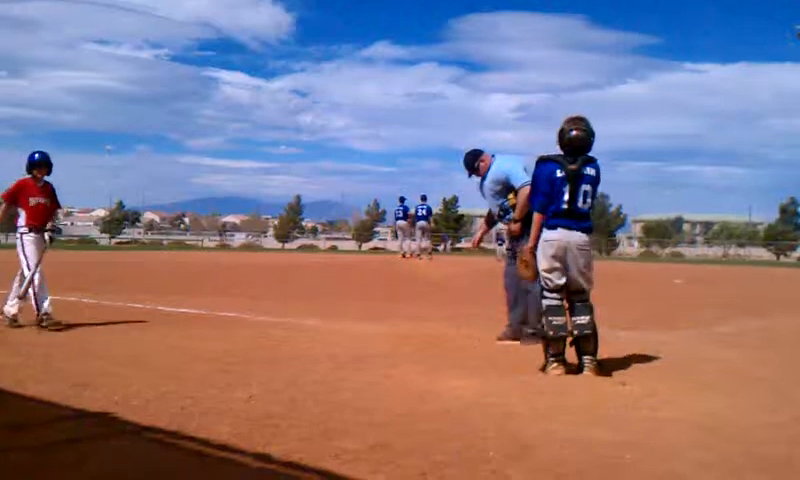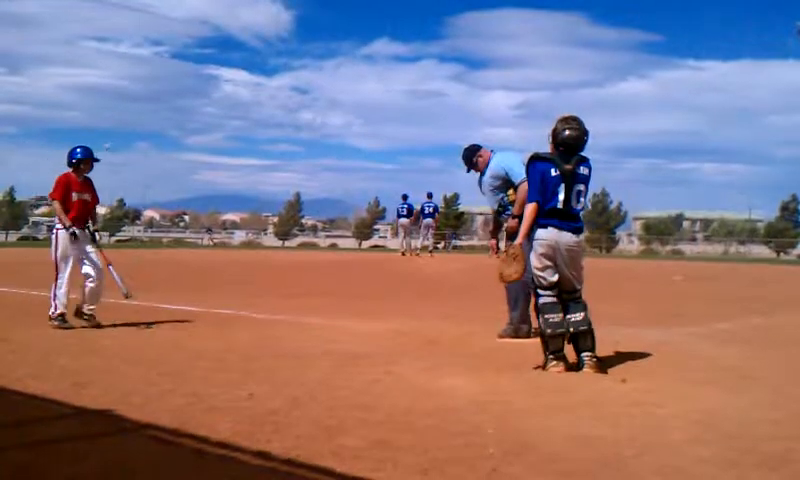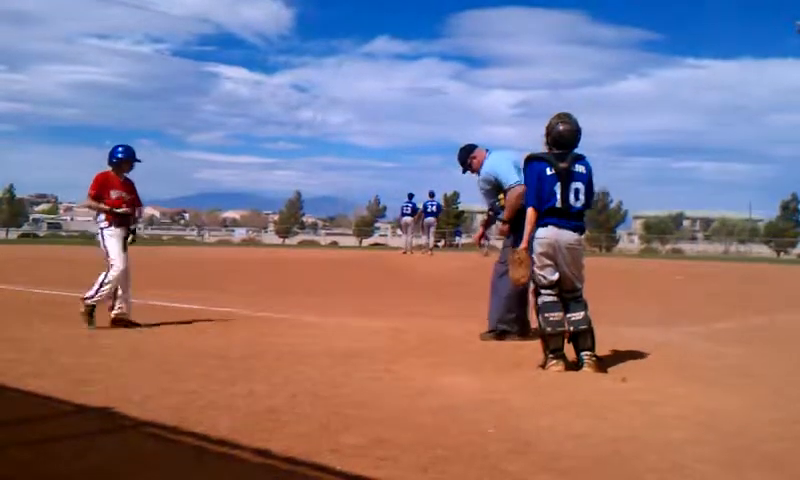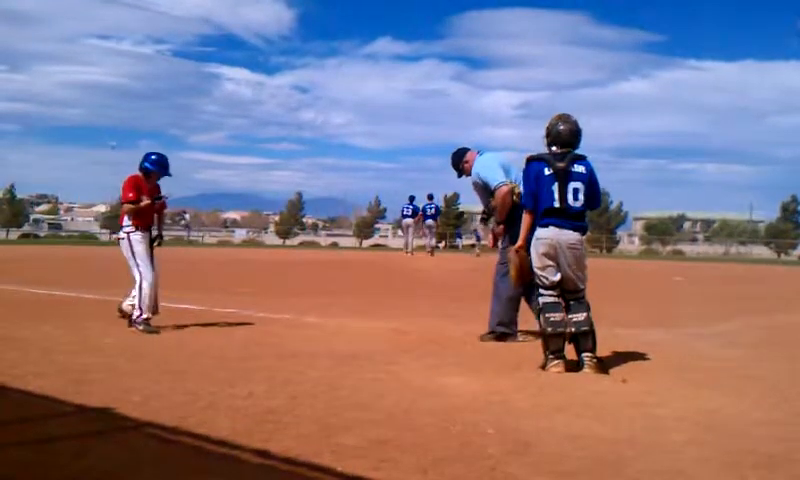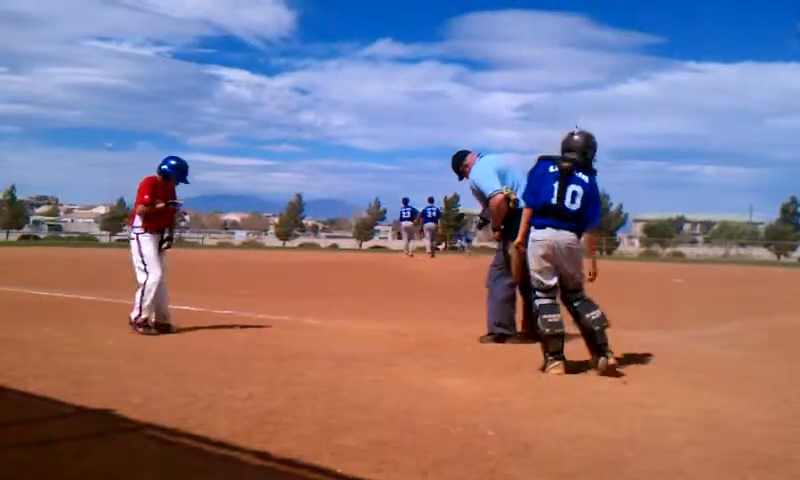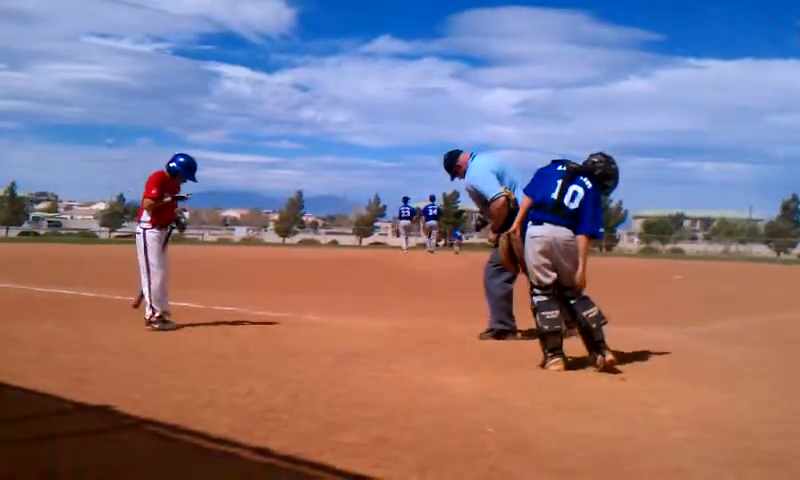
dt=0.4s
person 1, frame 1
left shoulder: (547, 166)
right shoulder: (593, 168)
left elbow: (540, 208)
left wrist: (532, 241)
left hip: (552, 235)
right hip: (581, 237)
left knee: (552, 295)
right knee: (580, 297)
left ankle: (555, 359)
right ankle: (588, 360)
person 1, frame 2
left shoulder: (540, 164)
right shoulder: (585, 166)
left elbow: (533, 203)
left wrist: (521, 237)
left hip: (544, 235)
right hip: (572, 237)
left knee: (546, 294)
right knee: (573, 295)
left ankle: (555, 357)
right ankle: (587, 356)
person 1, frame 3
left shoulder: (536, 164)
right shoulder: (583, 165)
left elbow: (533, 206)
right elbow: (587, 203)
left wrist: (525, 241)
left hip: (544, 233)
right hip: (573, 236)
left knee: (546, 293)
right knee: (573, 294)
left ankle: (555, 356)
right ankle: (586, 355)
person 1, frame 4
left shoulder: (536, 165)
right shoulder: (585, 166)
left elbow: (530, 208)
right elbow: (594, 204)
left wrist: (522, 239)
left hip: (546, 235)
right hip: (574, 236)
left knee: (548, 294)
right knee: (576, 295)
left ankle: (555, 357)
right ankle: (587, 357)
person 1, frame 5
left shoulder: (543, 166)
right shoulder: (588, 178)
left elbow: (530, 205)
right elbow: (590, 225)
left wrist: (521, 235)
right wrist: (592, 259)
left hip: (541, 235)
right hip: (570, 238)
left knee: (545, 295)
right knee: (576, 295)
left ankle: (555, 358)
right ankle: (602, 353)
person 1, frame 6
left shoulder: (552, 168)
right shoulder: (592, 190)
left elbow: (529, 196)
right elbow: (585, 233)
left wrist: (516, 224)
right wrist: (582, 268)
left hip: (538, 231)
right hip: (566, 236)
left knee: (542, 292)
right knee: (572, 292)
left ankle: (554, 355)
right ankle: (600, 350)
person 2, frame 1
left shoulder: (506, 165)
right shoulder: (486, 179)
left elbow: (527, 191)
right elbow: (495, 210)
left wrist: (516, 220)
right wrist: (481, 231)
left hip: (528, 226)
right hip: (516, 229)
left knee: (528, 277)
right knee: (513, 278)
left ankle: (533, 330)
right ankle: (519, 328)
person 2, frame 2
left shoulder: (504, 160)
right shoulder: (484, 177)
left elbow: (526, 186)
left wrist: (515, 217)
right wrist: (494, 235)
right hip: (514, 225)
left knee: (528, 273)
right ankle: (519, 324)
person 2, frame 3
left shoulder: (496, 163)
right shoulder: (485, 171)
left elbow: (518, 190)
right elbow: (496, 204)
left wrist: (505, 221)
right wrist: (484, 227)
left hip: (522, 221)
right hip: (516, 222)
left knee: (505, 272)
left ankle: (502, 327)
right ankle: (518, 325)
person 2, frame 4
left shoulder: (480, 167)
right shoulder: (489, 160)
left elbow: (504, 191)
left wrist: (499, 222)
right wrist: (498, 224)
left hip: (521, 219)
left knee: (507, 274)
left ankle: (503, 330)
person 2, frame 5
left shoulder: (477, 172)
right shoulder: (491, 160)
left elbow: (498, 199)
left wrist: (496, 228)
right wrist: (499, 225)
left hip: (519, 222)
left knee: (501, 276)
left ankle: (502, 331)
right ankle: (533, 329)
person 2, frame 6
left shoulder: (474, 174)
right shoulder: (485, 159)
left elbow: (500, 201)
left wrist: (495, 229)
right wrist: (495, 225)
left hip: (516, 222)
left knee: (496, 273)
left ankle: (503, 328)
person 3, frame 1
left shoulder: (49, 188)
right shoulder: (21, 185)
left elbow: (52, 212)
left wrist: (50, 229)
left hip: (40, 235)
right hip: (26, 234)
left knee: (24, 275)
right knee: (35, 273)
right ankle: (43, 314)
person 3, frame 2
left shoulder: (88, 182)
right shoulder: (64, 179)
right elbow: (56, 205)
left wrist: (94, 228)
right wrist: (69, 226)
left hip: (82, 232)
right hip: (64, 231)
left knee: (96, 270)
right knee: (63, 273)
left ankle: (86, 310)
right ankle: (57, 314)
person 3, frame 3
left shoulder: (129, 183)
right shoulder: (102, 178)
left elbow: (135, 207)
right elbow: (89, 203)
left wrist: (133, 227)
right wrist: (112, 209)
left hip: (123, 230)
right hip: (108, 228)
left knee: (124, 273)
right knee: (117, 267)
left ankle: (119, 313)
right ankle: (91, 300)
person 3, frame 4
left shoulder: (155, 187)
right shoulder: (132, 181)
left elbow: (159, 211)
right elbow: (127, 209)
left wrist: (159, 232)
right wrist: (149, 202)
left hip: (146, 234)
right hip: (131, 234)
left knee: (149, 276)
right knee: (145, 275)
left ankle: (127, 308)
right ankle: (140, 317)
person 3, frame 5
left shoulder: (170, 189)
right shoulder: (149, 183)
left elbow: (171, 214)
right elbow: (140, 210)
left wrist: (170, 235)
right wrist: (163, 205)
left hip: (158, 236)
right hip: (142, 235)
left knee: (161, 280)
right knee: (153, 275)
left ankle: (160, 321)
right ankle: (139, 319)
person 3, frame 6
left shoulder: (174, 184)
right shoulder: (157, 178)
right elbow: (147, 204)
left wrist: (175, 220)
right wrist: (169, 199)
left hip: (162, 231)
right hip: (149, 231)
left knee: (161, 274)
right knee: (153, 273)
left ankle: (160, 314)
right ankle: (153, 316)
